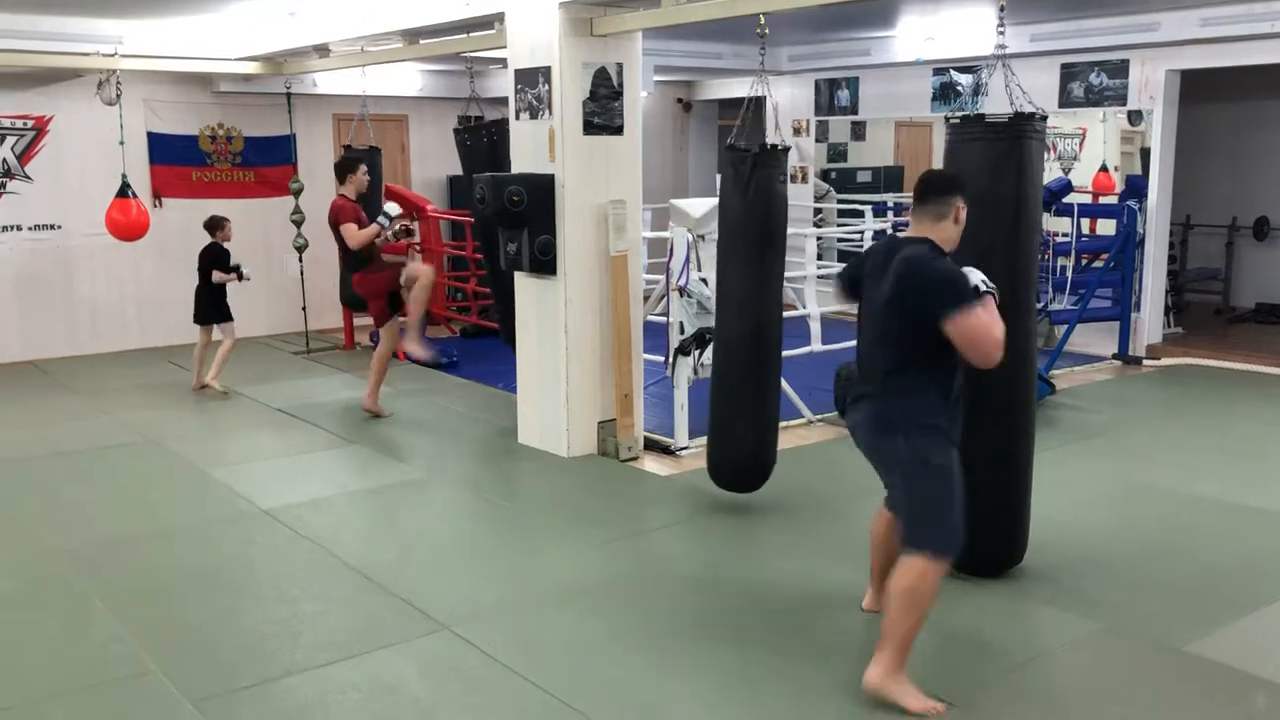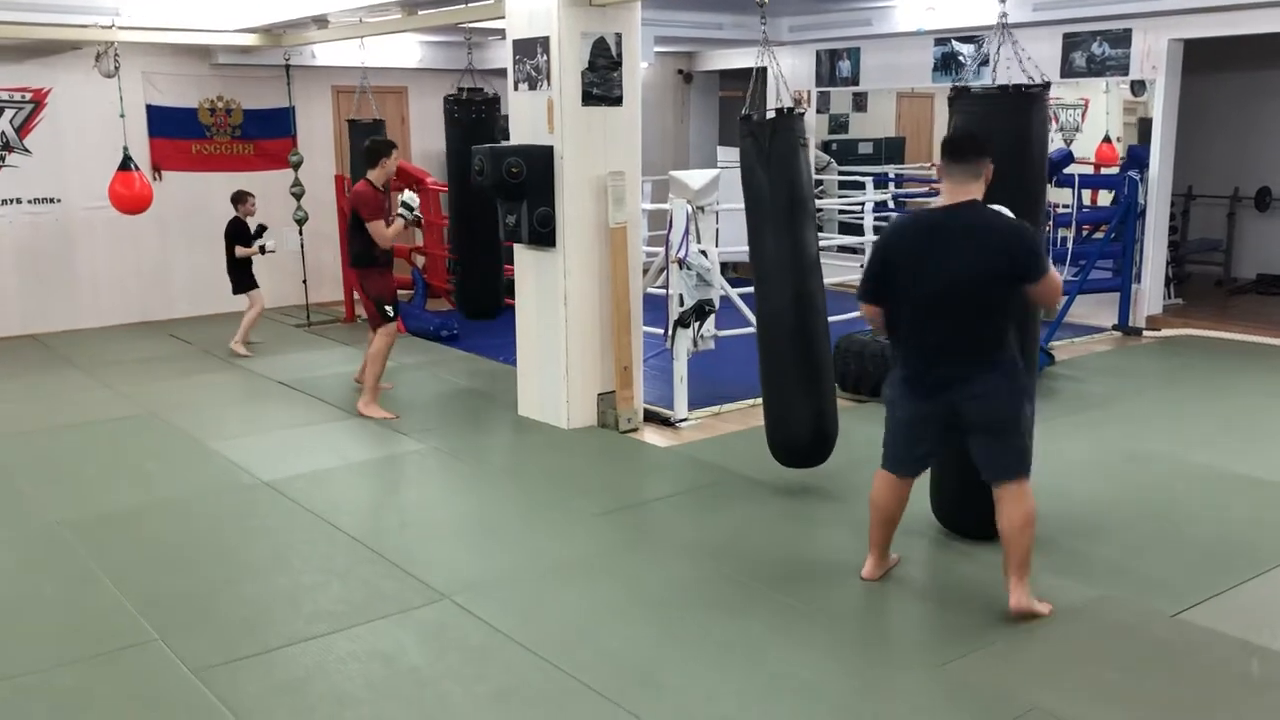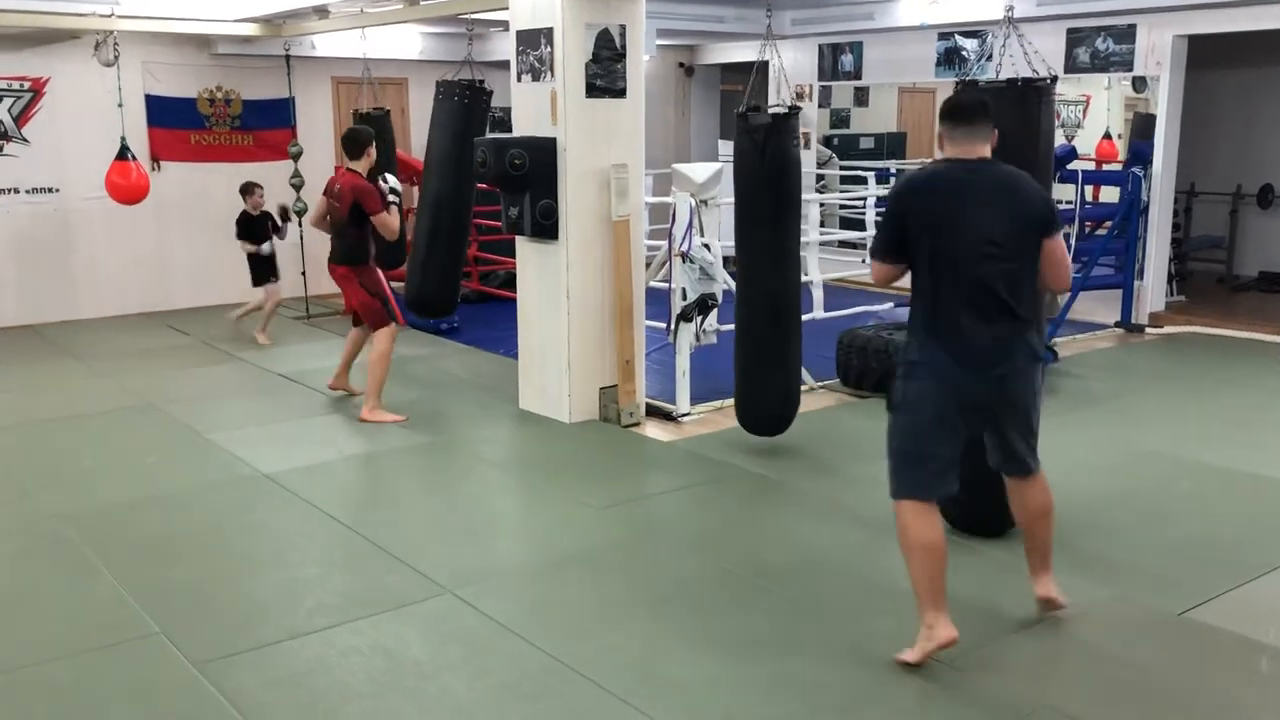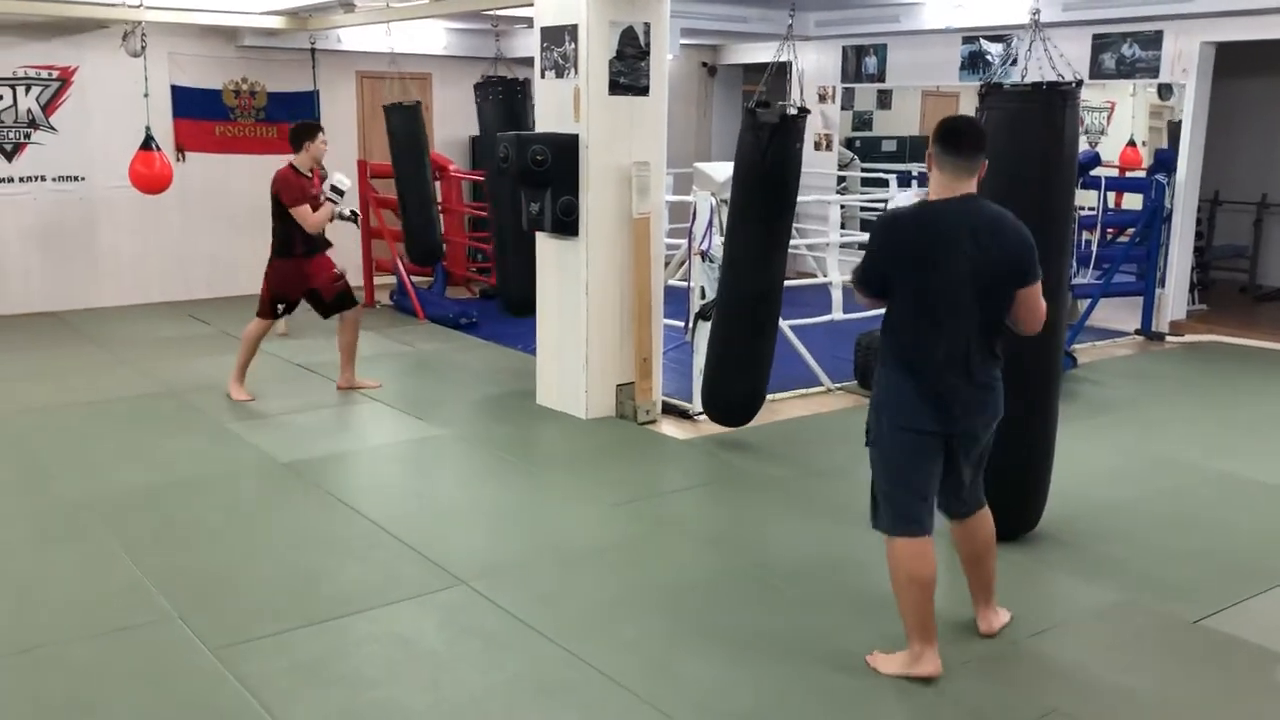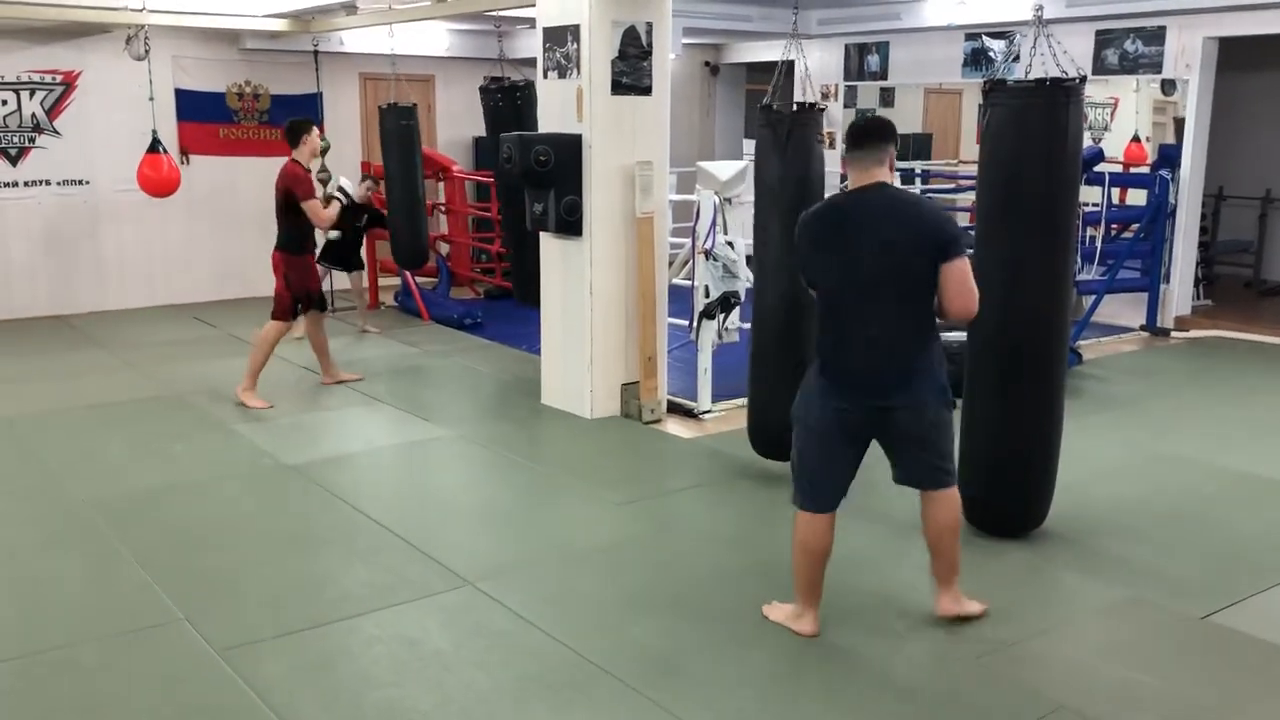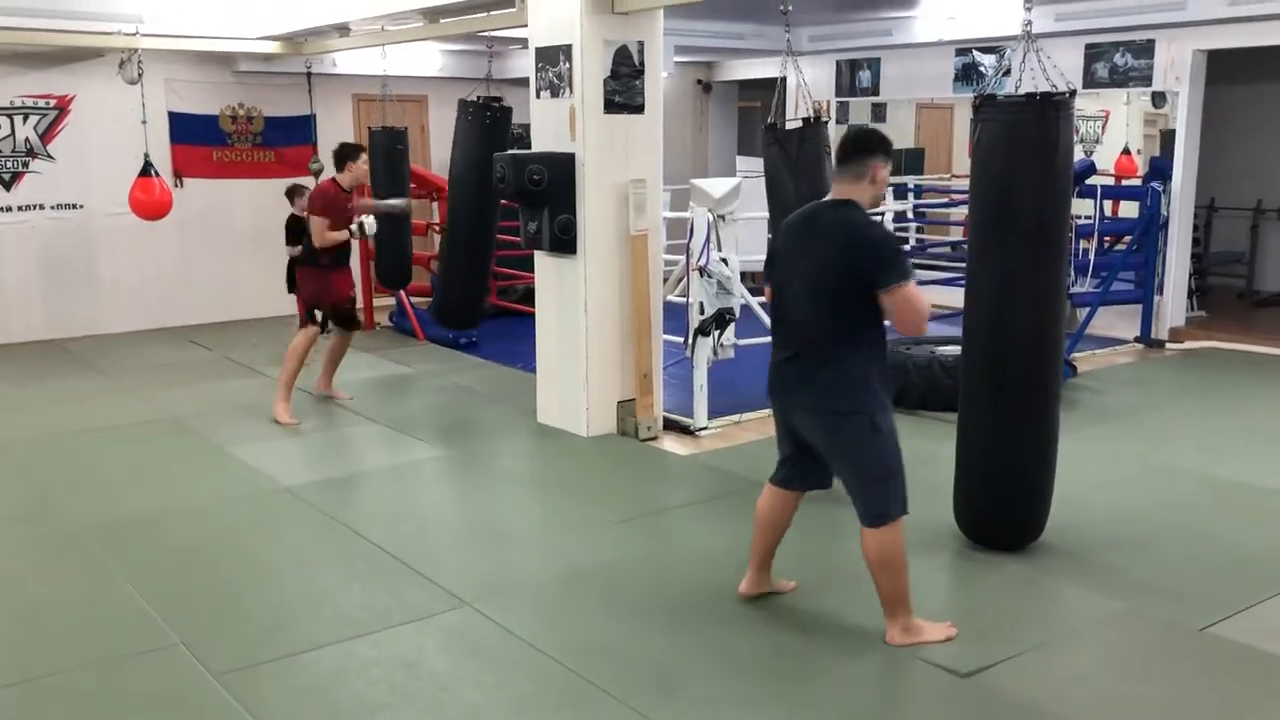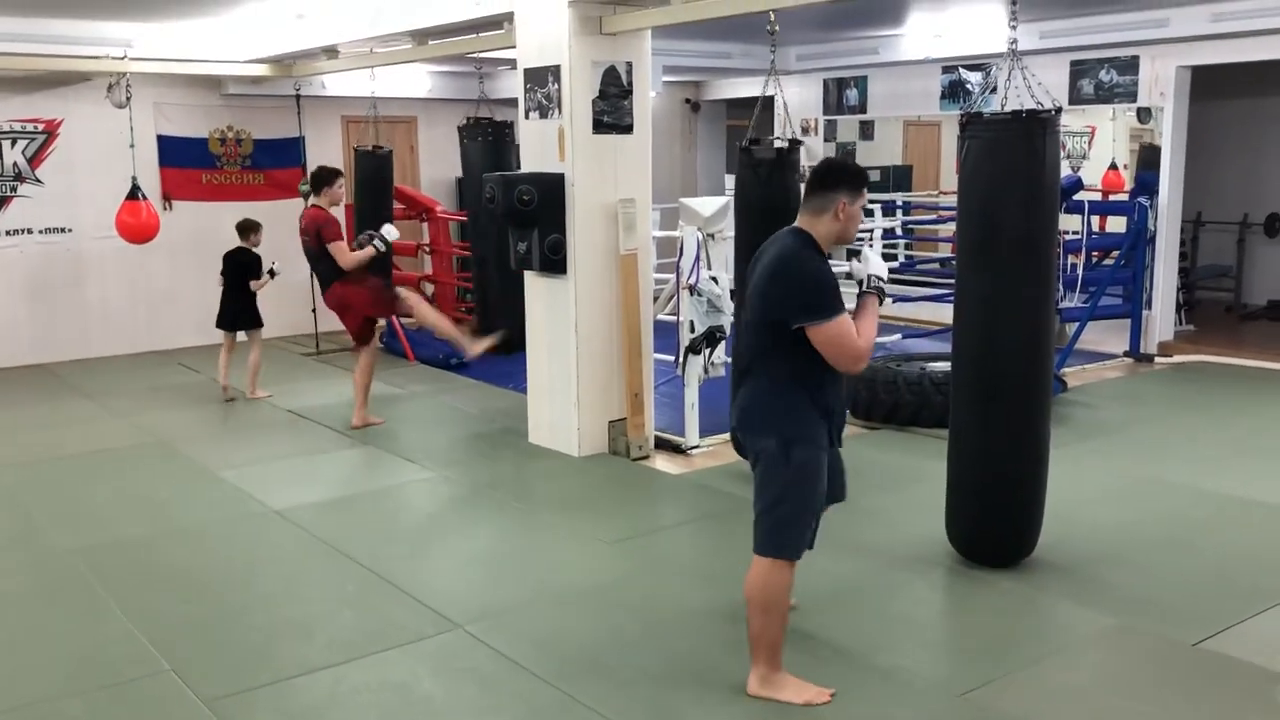
dt=0.7s
person 1, frame 1
left shoulder: (878, 254)
right shoulder: (946, 280)
left elbow: (848, 290)
right elbow: (989, 348)
right wrist: (984, 298)
left hip: (871, 413)
right hip: (910, 422)
left knee: (906, 500)
right knee: (933, 546)
left ankle: (877, 593)
right ankle: (887, 671)
person 1, frame 2
left shoulder: (897, 235)
right shoulder: (1011, 236)
left elbow: (871, 313)
right elbow: (1050, 297)
left hip: (917, 381)
right hip: (990, 381)
left knee: (896, 468)
right knee: (1012, 481)
left ankle: (876, 559)
right ankle: (1019, 590)
person 1, frame 3
left shoulder: (914, 190)
right shoulder: (1027, 190)
left elbow: (883, 273)
right elbow: (1058, 280)
left hip: (938, 363)
right hip: (1014, 358)
left knee: (914, 492)
right knee: (1021, 468)
left ankle: (935, 622)
right ankle: (1043, 579)
person 1, frame 4
left shoulder: (897, 228)
right shoulder: (1011, 233)
left elbow: (868, 294)
right elbow: (1031, 322)
left hip: (909, 401)
right hip: (978, 395)
left knee: (906, 524)
right knee: (968, 503)
left ankle: (921, 651)
right ankle: (987, 609)
person 1, frame 5
left shoulder: (813, 224)
right shoulder: (931, 219)
right elbow: (963, 308)
left hip: (835, 385)
right hip: (915, 382)
left knee: (815, 500)
right knee: (937, 482)
left ankle: (804, 610)
right ankle: (949, 593)
person 1, frame 6
left shoulder: (793, 226)
right shoulder: (872, 239)
right elbow: (914, 323)
right wrist: (898, 277)
left hip: (789, 382)
right hip: (846, 393)
left knee: (788, 476)
right knee: (882, 509)
left ankle: (757, 577)
right ankle: (901, 623)
person 1, frame 7
left shoulder: (787, 245)
right shoulder: (807, 271)
right elbow: (852, 356)
right wrist: (873, 293)
left hip: (788, 408)
right hip: (785, 419)
left knee: (816, 496)
right knee: (779, 544)
left ankle: (769, 595)
right ankle: (765, 673)
person 2, frame 1
left shoulder: (351, 205)
right shoulder: (341, 206)
right elbow: (354, 242)
left wrist: (392, 234)
right wrist: (383, 219)
left hip: (373, 274)
right hip: (367, 275)
left knee: (389, 336)
right knee: (424, 272)
left ankle: (372, 399)
right ankle: (413, 338)
person 2, frame 2
left shoulder: (382, 189)
right shoulder: (363, 194)
right elbow: (386, 240)
left wrist: (406, 216)
right wrist: (405, 212)
left hip: (381, 267)
right hip: (366, 271)
left knee: (384, 325)
right knee: (387, 328)
left ankle: (365, 373)
right ankle: (367, 400)
person 2, frame 3
left shoulder: (336, 181)
right shoulder: (363, 187)
left elbow: (316, 220)
right elbow: (391, 232)
right wrist: (392, 198)
left hip: (340, 262)
right hip: (353, 268)
left knee: (364, 323)
right knee: (386, 329)
left ankle: (340, 378)
right ankle: (372, 407)
person 2, frame 4
left shoulder: (317, 175)
right shoulder: (284, 180)
right elbow: (312, 225)
left wrist: (341, 213)
right wrist: (335, 197)
left hip: (315, 258)
right hip: (286, 262)
left knee: (350, 312)
right knee: (264, 321)
left ankle: (347, 377)
right ankle: (237, 379)
person 2, frame 5
left shoulder: (295, 171)
right shoulder: (297, 175)
right elbow: (322, 221)
left wrist: (330, 200)
right wrist: (341, 197)
left hip: (301, 254)
right hip: (292, 257)
left knee: (315, 313)
right knee: (281, 321)
left ankle: (329, 372)
right ankle: (247, 387)
person 2, frame 6
left shoulder: (349, 192)
right shoulder: (323, 194)
left elbow: (363, 206)
right elbow: (320, 240)
left wrist: (391, 205)
right wrist: (354, 232)
left hip: (339, 270)
right hip: (314, 270)
left knee: (346, 331)
right knee: (310, 331)
left ankle: (324, 384)
right ankle: (282, 402)
person 2, frame 7
left shoulder: (306, 217)
right shoulder: (326, 220)
right elbow: (347, 263)
left wrist: (364, 243)
right wrist: (379, 244)
left hip: (334, 294)
right hip: (347, 288)
left knee: (366, 350)
right knee: (411, 300)
left ankle: (359, 415)
right ankle: (468, 345)
